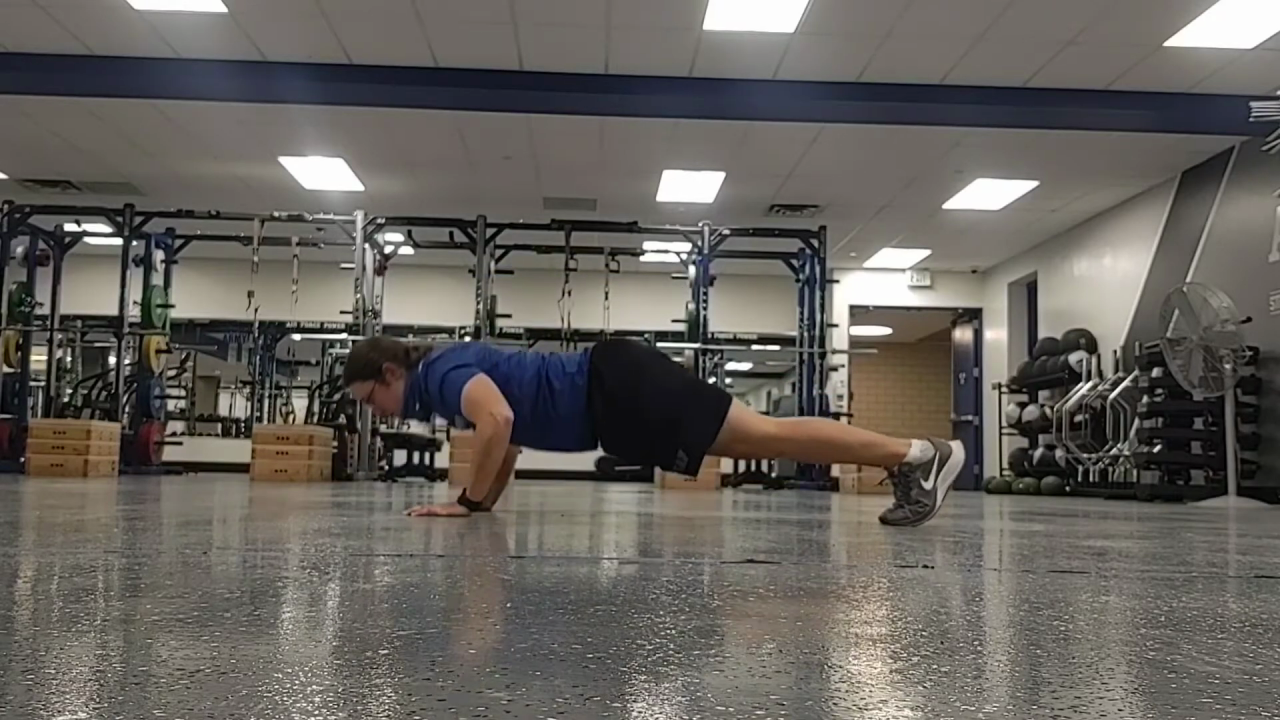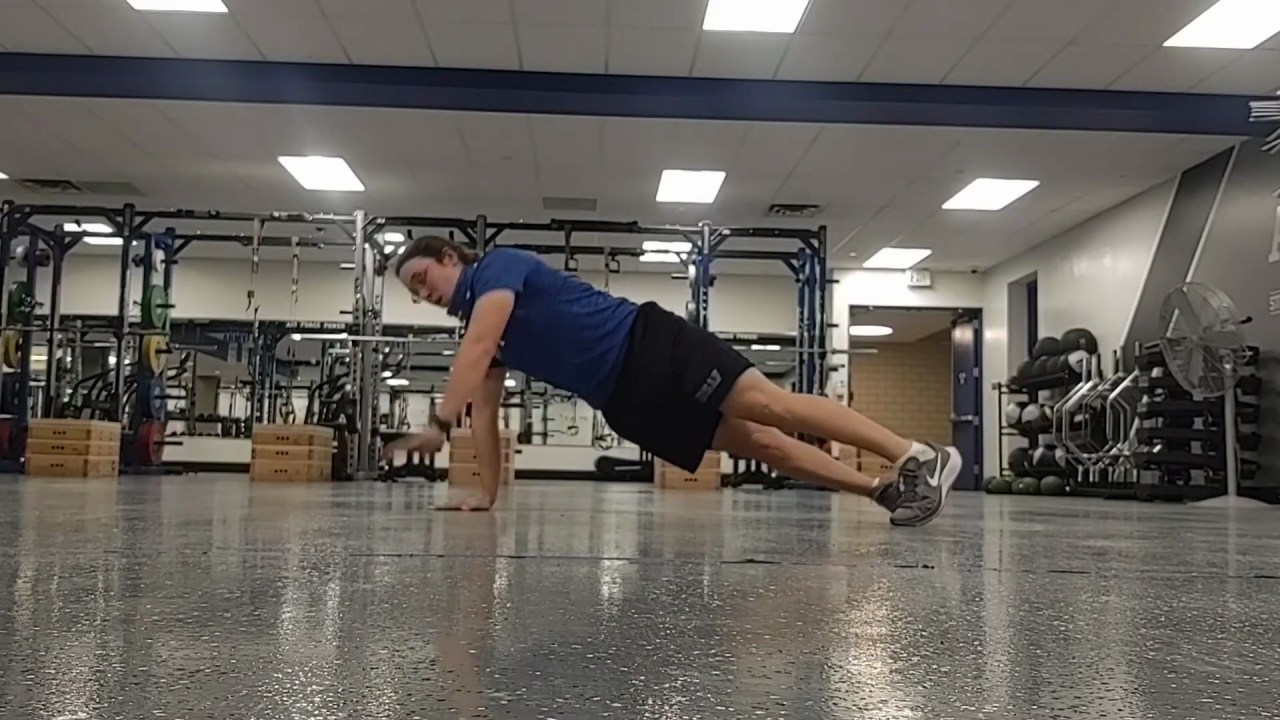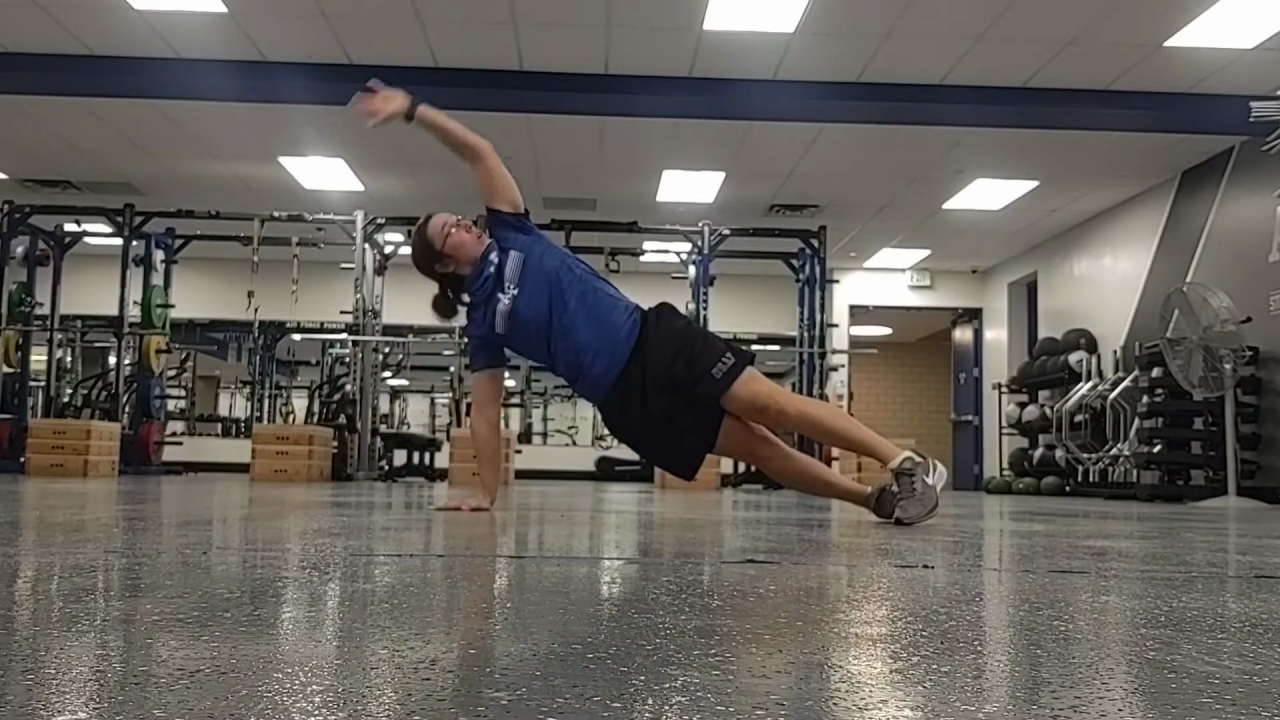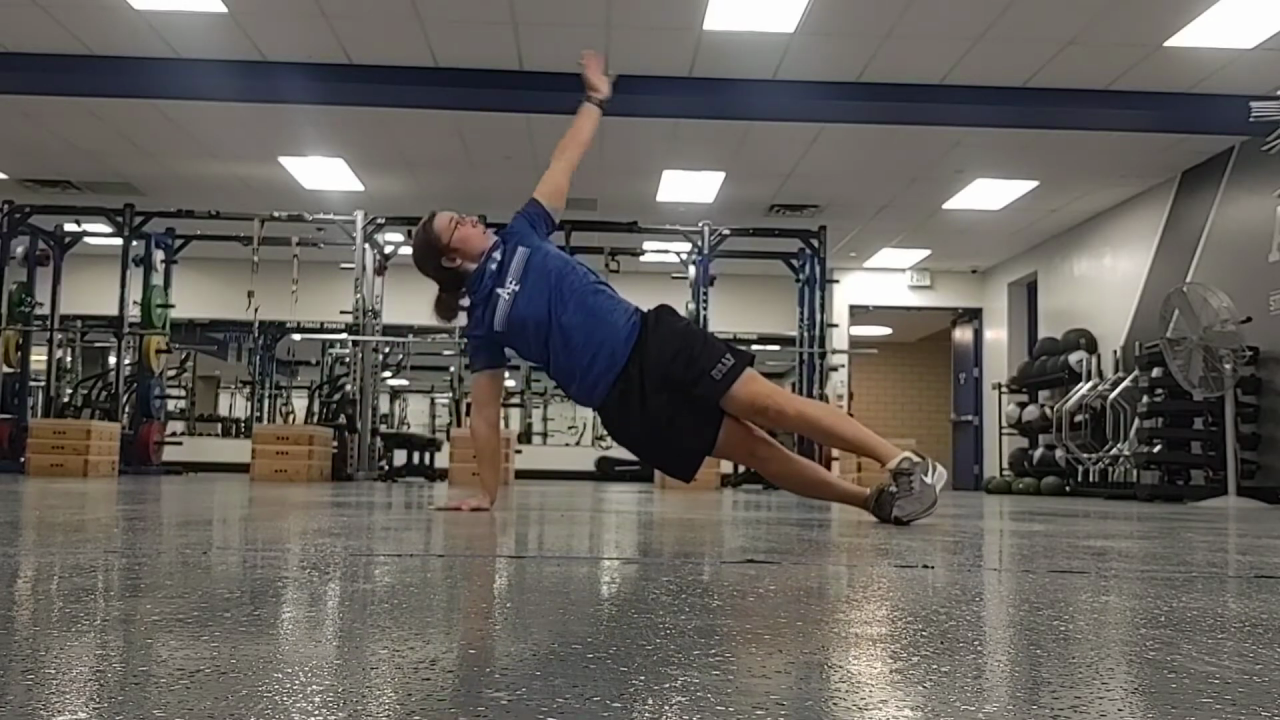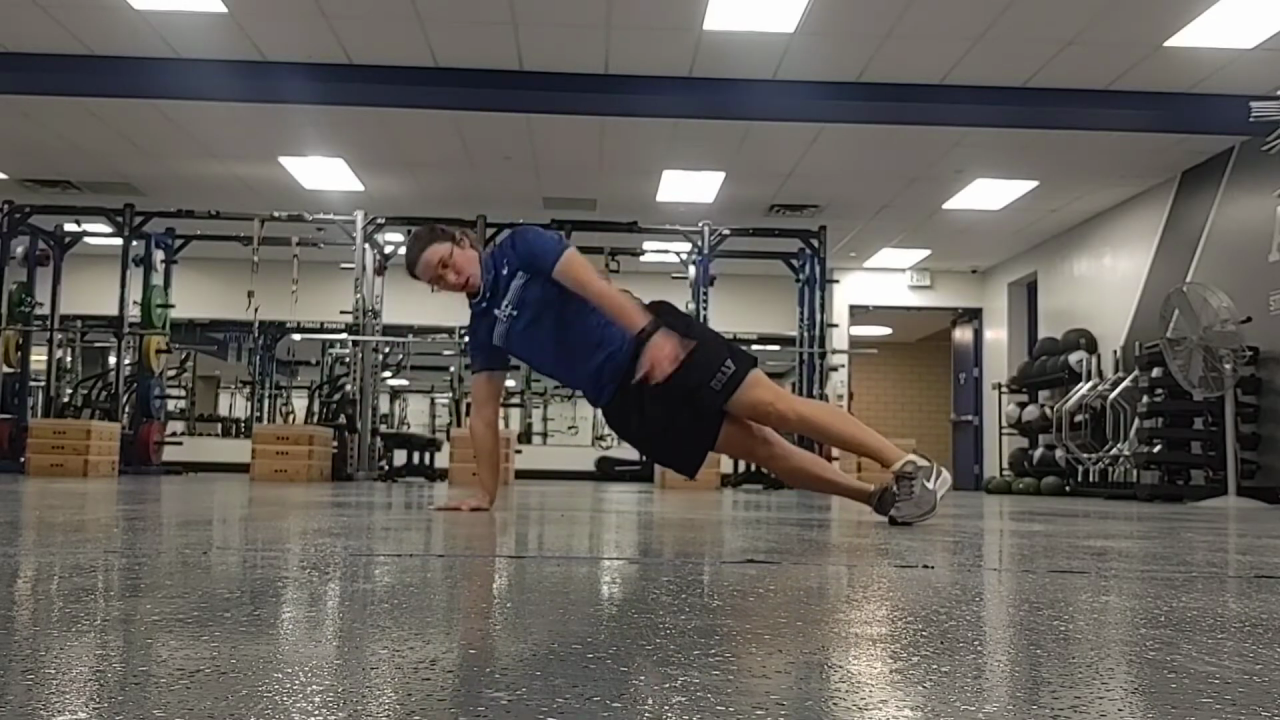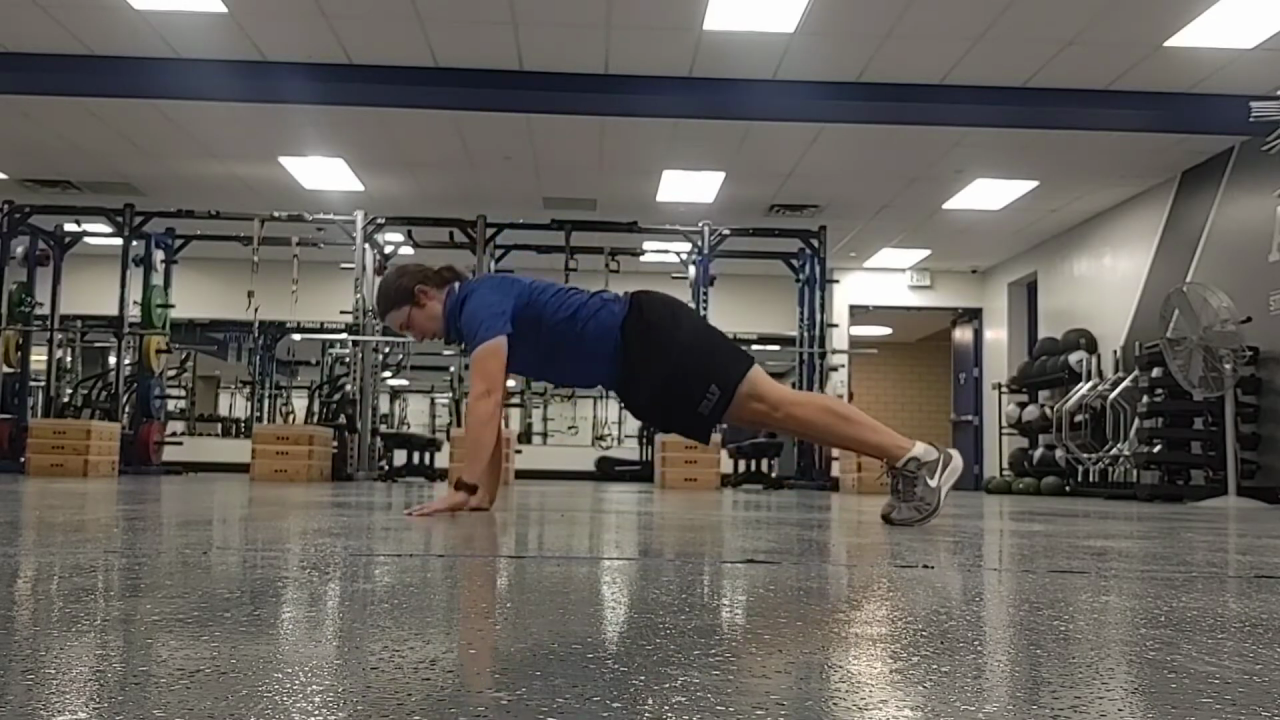
dt=0.5s
person 1, frame 1
left shoulder: (442, 371)
right shoulder: (448, 375)
left elbow: (498, 423)
right elbow: (507, 438)
left wrist: (468, 500)
right wrist: (485, 498)
left hip: (619, 384)
right hip: (612, 399)
left knee: (761, 434)
right knee: (756, 442)
left ankle: (921, 455)
right ankle: (906, 461)
person 1, frame 2
left shoulder: (499, 266)
right shoulder: (479, 320)
left elbow: (477, 345)
right elbow: (486, 410)
left wrist: (439, 424)
right wrist: (487, 492)
left hip: (650, 344)
right hip: (627, 399)
left knee: (770, 406)
right knee: (756, 443)
left ankle: (918, 456)
right ankle: (886, 488)
person 1, frame 3
left shoulder: (512, 235)
right shoulder: (481, 320)
left elbow: (479, 153)
right elbow: (485, 411)
left wrist: (412, 109)
right wrist: (486, 491)
left hip: (653, 339)
right hip: (624, 397)
left knee: (768, 401)
right knee: (754, 447)
left ankle: (905, 464)
right ankle: (874, 495)
person 1, frame 4
left shoulder: (520, 239)
right shoulder: (481, 325)
left elbow: (563, 162)
right elbow: (485, 412)
left wrist: (595, 100)
right wrist: (487, 493)
left hip: (653, 342)
right hip: (624, 402)
left knee: (771, 405)
right knee: (753, 450)
left ankle: (904, 465)
right ankle: (875, 499)
person 1, frame 5
left shoulder: (521, 245)
right shoulder: (483, 326)
left elbow: (588, 280)
right elbow: (484, 413)
left wrist: (649, 330)
right wrist: (486, 493)
left hip: (655, 348)
right hip: (627, 402)
left knee: (772, 405)
right knee: (754, 444)
left ankle: (910, 467)
right ankle: (877, 494)
person 1, frame 6
left shoulder: (480, 299)
right shoulder: (473, 329)
left elbow: (485, 398)
right elbow: (491, 414)
left wrist: (464, 485)
right wrist: (487, 493)
left hip: (650, 333)
right hip: (637, 379)
left knee: (774, 403)
right knee: (767, 417)
left ankle: (921, 457)
right ankle: (901, 463)
